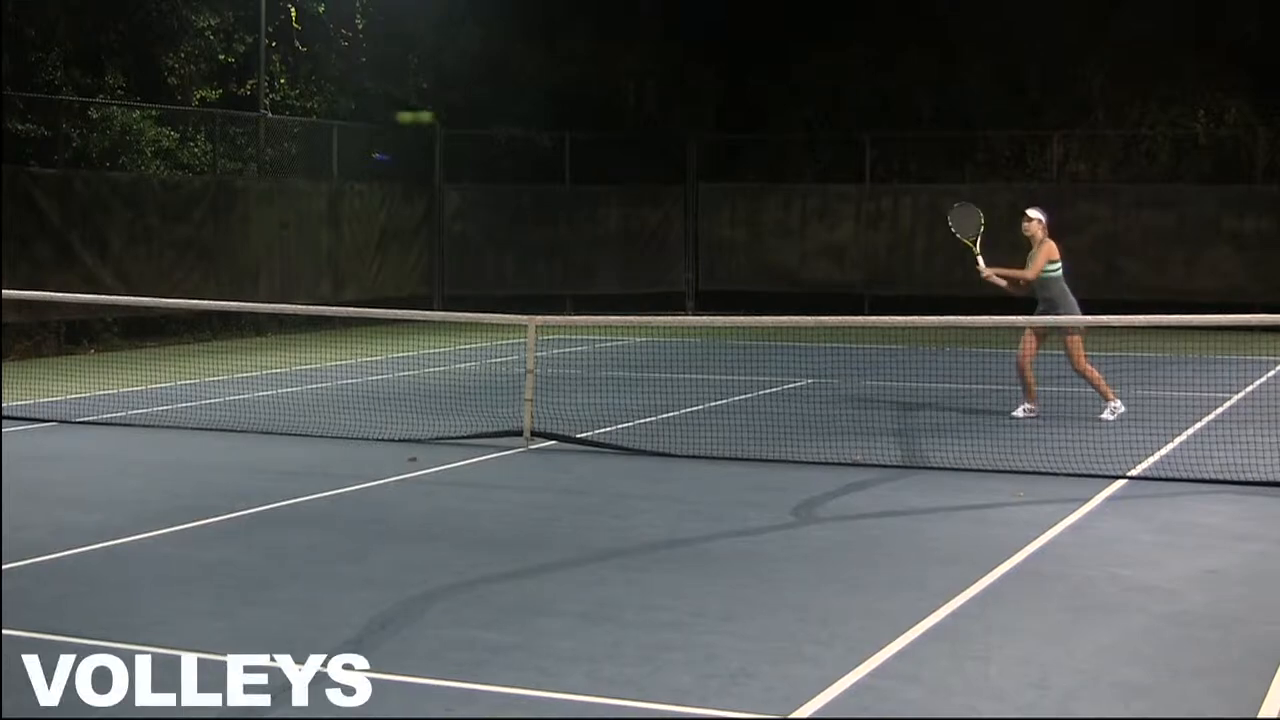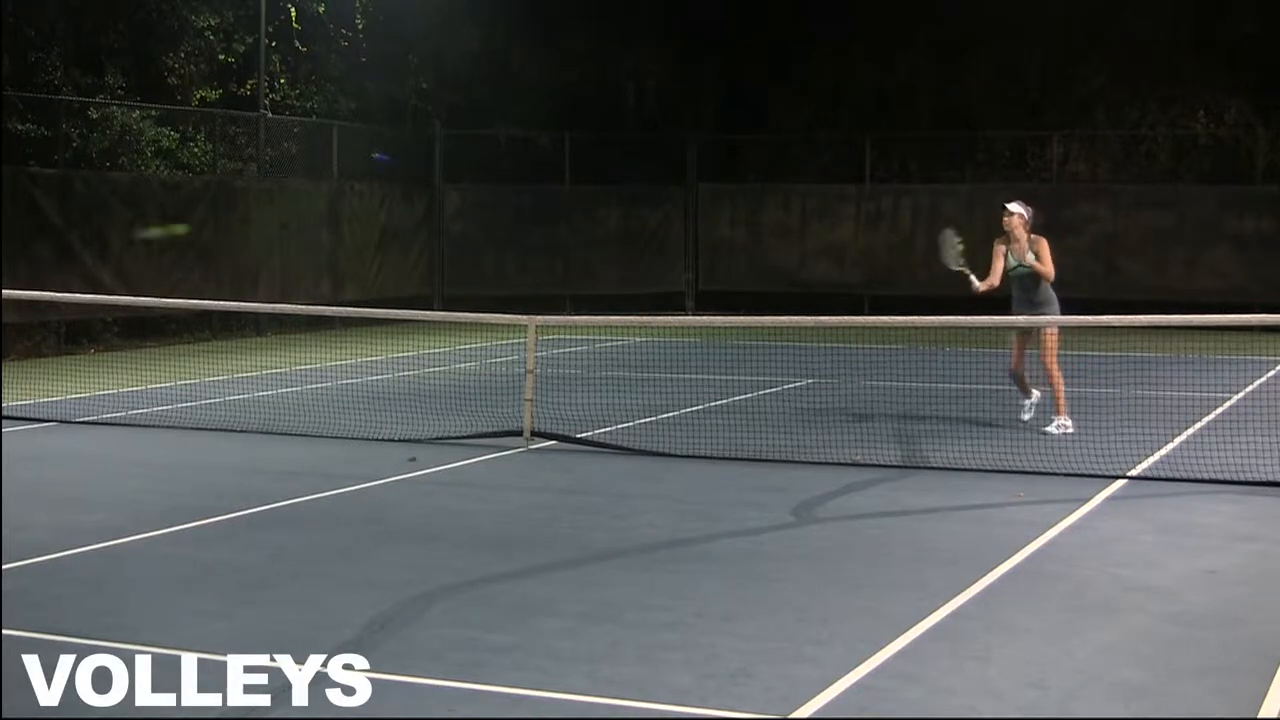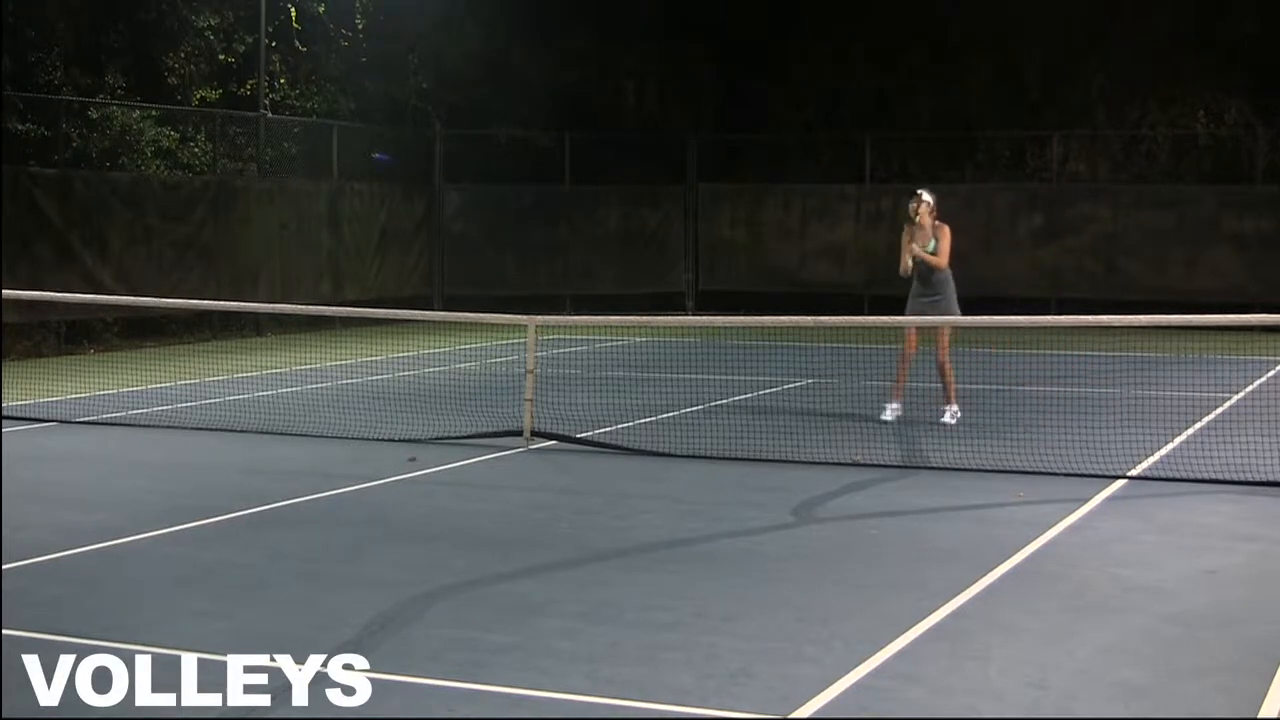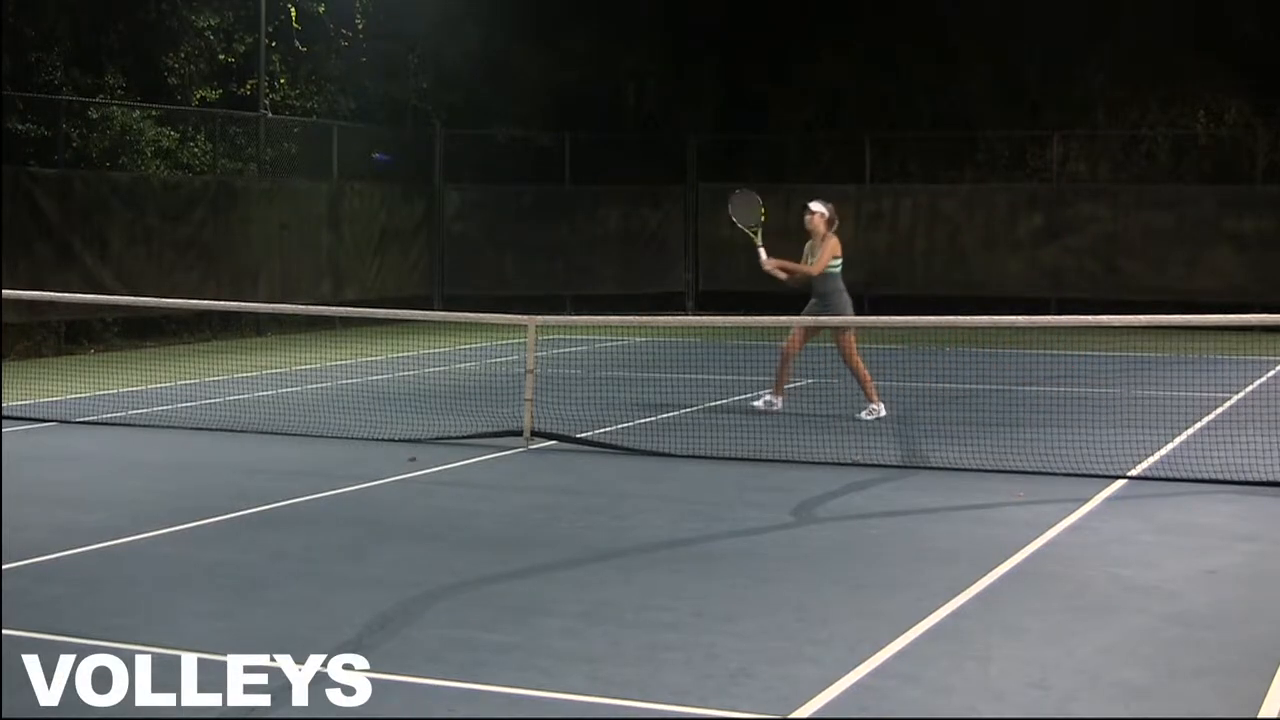
dt=0.7s
person 1, frame 1
left shoulder: (1047, 245)
right shoulder: (1032, 252)
left elbow: (1030, 274)
right elbow: (1019, 288)
left wrist: (995, 271)
right wrist: (993, 278)
left hip: (1064, 309)
right hip: (1044, 310)
left knee: (1079, 365)
right knee: (1022, 360)
left ankle: (1113, 402)
right ankle: (1031, 404)
person 1, frame 2
left shoulder: (1038, 242)
right shoulder: (1001, 244)
left elbow: (1050, 276)
right elbow: (995, 277)
left wrist: (1030, 261)
right wrist: (984, 285)
left hip: (1044, 307)
right hip: (1021, 309)
left knee: (1050, 364)
right knee: (1015, 369)
left ankle: (1063, 419)
right ankle: (1029, 396)
person 1, frame 3
left shoulder: (942, 230)
right shoulder: (908, 232)
left elbow: (942, 263)
right elbow: (904, 270)
left wrist: (920, 253)
right wrist: (906, 265)
left hip: (943, 295)
right hip: (918, 294)
left knee: (942, 357)
right knee: (907, 353)
left ankle: (951, 406)
right ankle: (895, 403)
person 1, frame 4
left shoulder: (831, 241)
right shoulder: (810, 245)
left elbow: (814, 270)
right elbow: (801, 277)
left wrist: (781, 263)
right wrist: (776, 270)
left hip: (836, 304)
right hip: (817, 303)
left knee: (850, 359)
right knee: (787, 349)
left ankle: (875, 404)
right ankle: (775, 398)
